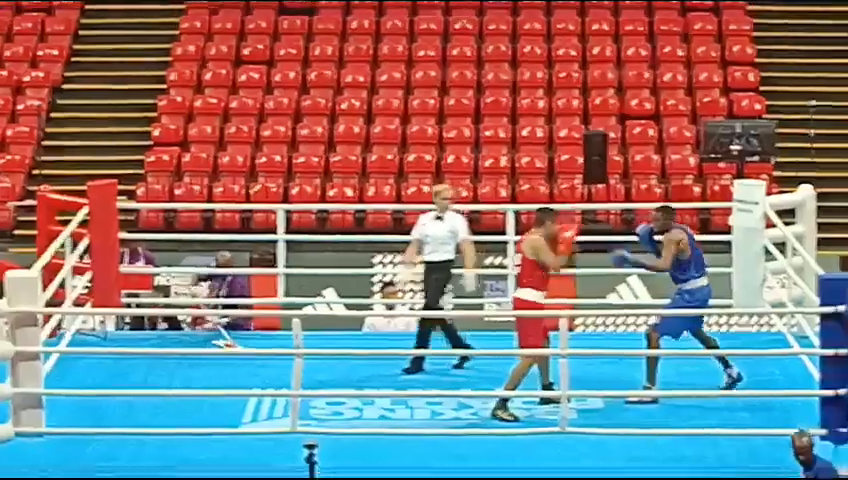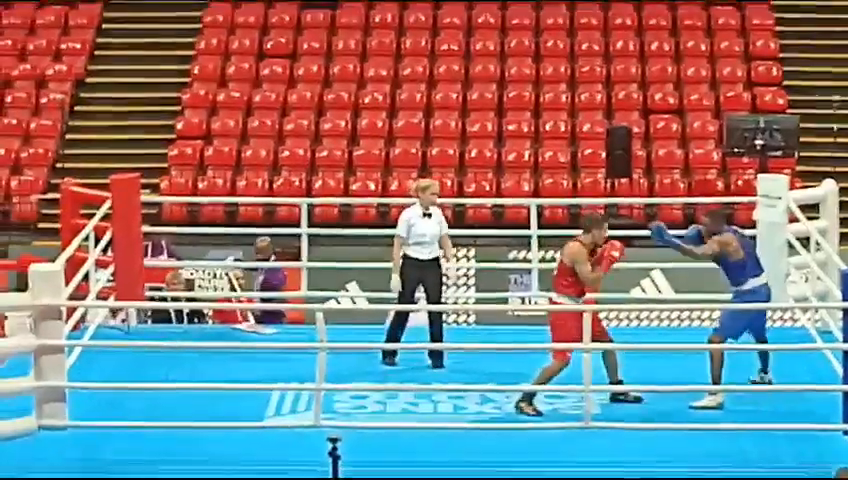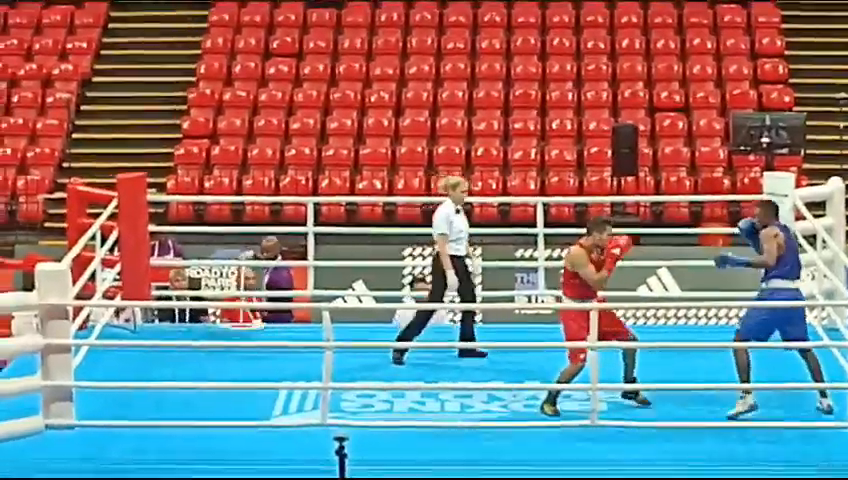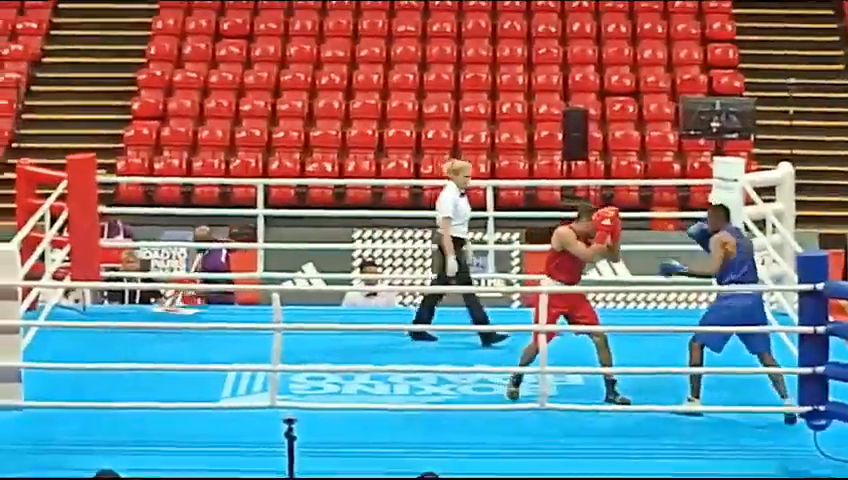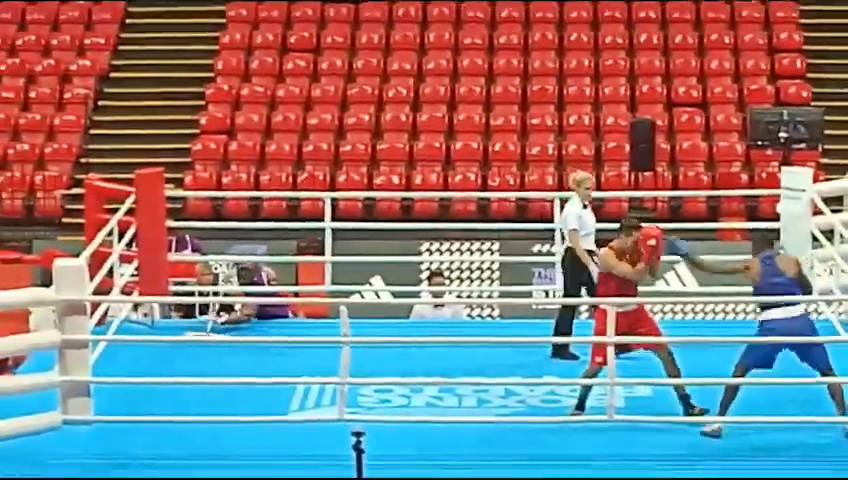
dt=0.5s
person 1, frame 1
left shoulder: (671, 237)
right shoulder: (681, 231)
left elbow: (664, 266)
right elbow: (668, 261)
left wrist: (633, 260)
right wrist: (649, 242)
left hip: (689, 294)
right hip: (697, 290)
left knee: (653, 334)
right knee: (697, 332)
left ankle: (649, 390)
right ankle: (730, 371)
person 1, frame 2
left shoulder: (722, 240)
right shoulder: (735, 233)
left elbow: (700, 254)
left wrist: (669, 239)
right wrist: (701, 242)
left hip: (748, 294)
right hip: (761, 290)
left knee: (716, 340)
right knee: (758, 334)
left ankle: (716, 395)
right ankle: (764, 374)
person 1, frame 3
left shoulder: (768, 232)
right shoulder: (788, 232)
left elbow: (769, 261)
left wrist: (737, 261)
right wrist: (753, 239)
left hip: (773, 294)
right hip: (793, 294)
left knee: (740, 341)
right knee: (804, 348)
left ankle: (747, 396)
right ankle: (824, 398)
person 1, frame 4
left shoulder: (718, 238)
right shoulder: (744, 238)
left elbow: (712, 270)
left wrist: (680, 270)
right wrist: (704, 241)
left hip: (731, 299)
right hip: (754, 299)
left knee: (697, 345)
right knee: (765, 355)
left ankle: (694, 400)
right ankle: (786, 401)
person 1, frame 5
left shoulder: (751, 265)
right shoulder: (792, 261)
right elbow: (808, 290)
left hip: (772, 323)
right hip: (800, 321)
left knee: (740, 370)
right knee: (827, 371)
left ankle: (718, 422)
person 2, frame 1
left shoulder: (529, 240)
right shoulder: (536, 241)
left elbow: (545, 264)
right elbow: (556, 265)
left wrist: (560, 243)
right wrist: (566, 242)
left hip: (529, 301)
right hip: (529, 302)
left knee: (543, 344)
right knee: (529, 355)
left ankle: (547, 391)
right ankle: (501, 404)
person 2, frame 2
left shoulder: (584, 248)
right shoulder: (576, 250)
left elbow: (590, 273)
right elbow: (590, 283)
left wrist: (602, 257)
right wrist: (608, 260)
left hip: (577, 305)
right hip: (563, 307)
left knee: (607, 343)
right knee: (563, 358)
left ankle: (617, 391)
right ankle: (526, 399)
person 2, frame 3
left shoulder: (595, 249)
right shoulder: (577, 253)
left elbow: (600, 271)
right elbow: (597, 283)
left wrist: (613, 253)
right wrist: (612, 257)
left hip: (593, 305)
right hip: (575, 310)
left knee: (629, 340)
right knee: (579, 361)
left ankle: (630, 388)
right ankle: (549, 400)
person 2, frame 4
left shoulder: (589, 236)
right shoulder: (563, 233)
left elbow: (615, 257)
right elbow: (590, 257)
left wrist: (613, 233)
right wrist: (603, 230)
left hip: (574, 292)
right hip: (552, 292)
left knee: (600, 337)
right knee: (539, 342)
left ankle: (611, 390)
right ankle: (515, 380)
person 2, frame 5
left shoulder: (635, 250)
right shoulder: (607, 254)
left elbow: (654, 273)
right elbow: (638, 277)
left wrist: (655, 249)
right wrist: (648, 250)
left hip: (633, 310)
right hip: (610, 313)
left knee: (665, 353)
right knee: (596, 365)
left ankle: (687, 403)
right ankle: (580, 405)
person 3, frame 1
left shoulder: (456, 219)
right shoulder: (424, 219)
left elbow: (466, 246)
right elbow: (414, 246)
left wrist: (469, 272)
right wrist: (406, 269)
left hip: (442, 269)
right hip: (428, 268)
left knee: (428, 312)
right knee: (434, 313)
left ankle: (417, 362)
right ankle: (463, 349)
person 3, frame 2
left shoulder: (438, 213)
right shoulder: (408, 215)
left elbow: (445, 240)
right elbow: (398, 247)
left wrist: (451, 262)
right wrist: (395, 274)
left hip: (432, 265)
right hip: (411, 265)
left knee: (435, 306)
right knee: (404, 308)
left ankle: (436, 355)
right ankle: (389, 352)
person 3, frame 3
left shoulder: (459, 210)
right shoulder: (443, 212)
right elbow: (441, 245)
right wrist: (449, 272)
left hip: (459, 262)
right hip: (445, 263)
left knee: (469, 302)
left ankle: (467, 347)
right ankle: (400, 347)
person 3, frame 4
left shoulder: (460, 194)
right shoulder: (448, 196)
right elbow: (445, 229)
left wrist: (465, 246)
right wrist: (451, 256)
left hip: (456, 245)
right hip: (450, 246)
left knee: (440, 287)
right knee: (467, 288)
left ankle: (418, 328)
right ankle: (487, 335)
person 3, frame 5
left shoulder: (586, 205)
right shoulder: (573, 209)
right elbow: (575, 241)
left wrist: (596, 256)
right wrist: (591, 265)
left hip: (587, 256)
right hip: (575, 258)
right knee: (571, 302)
right ankle: (559, 348)
